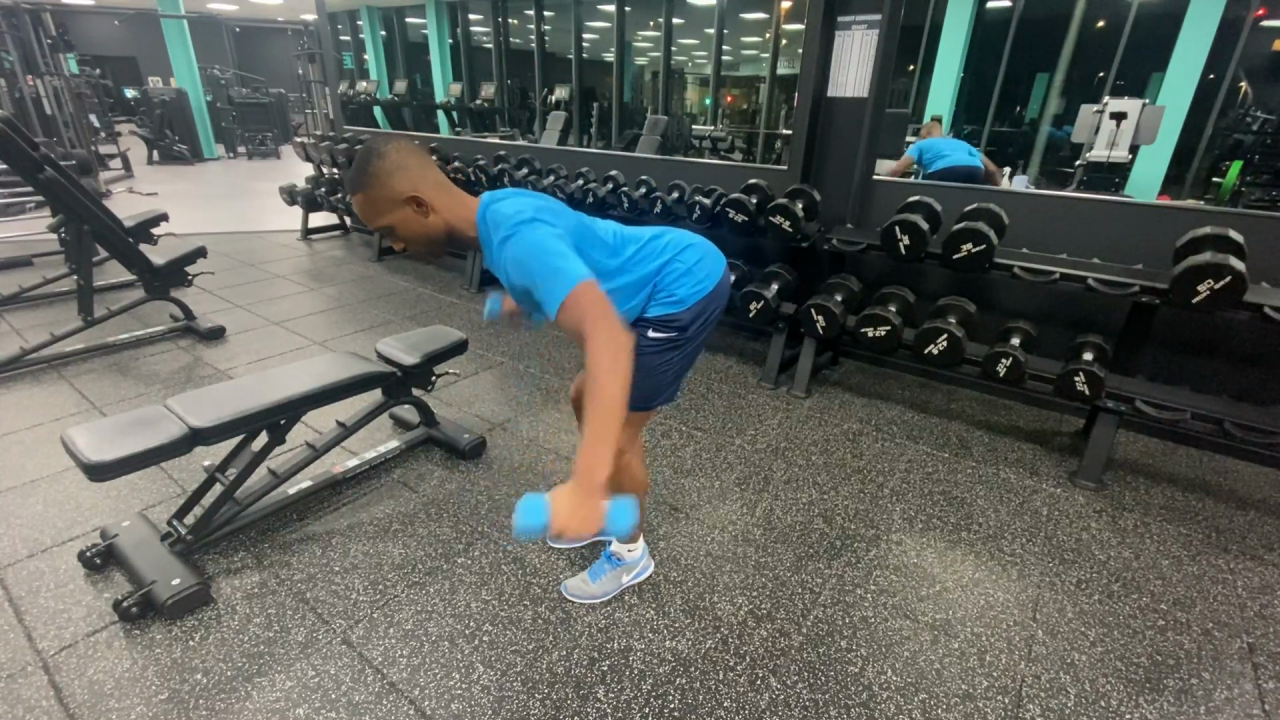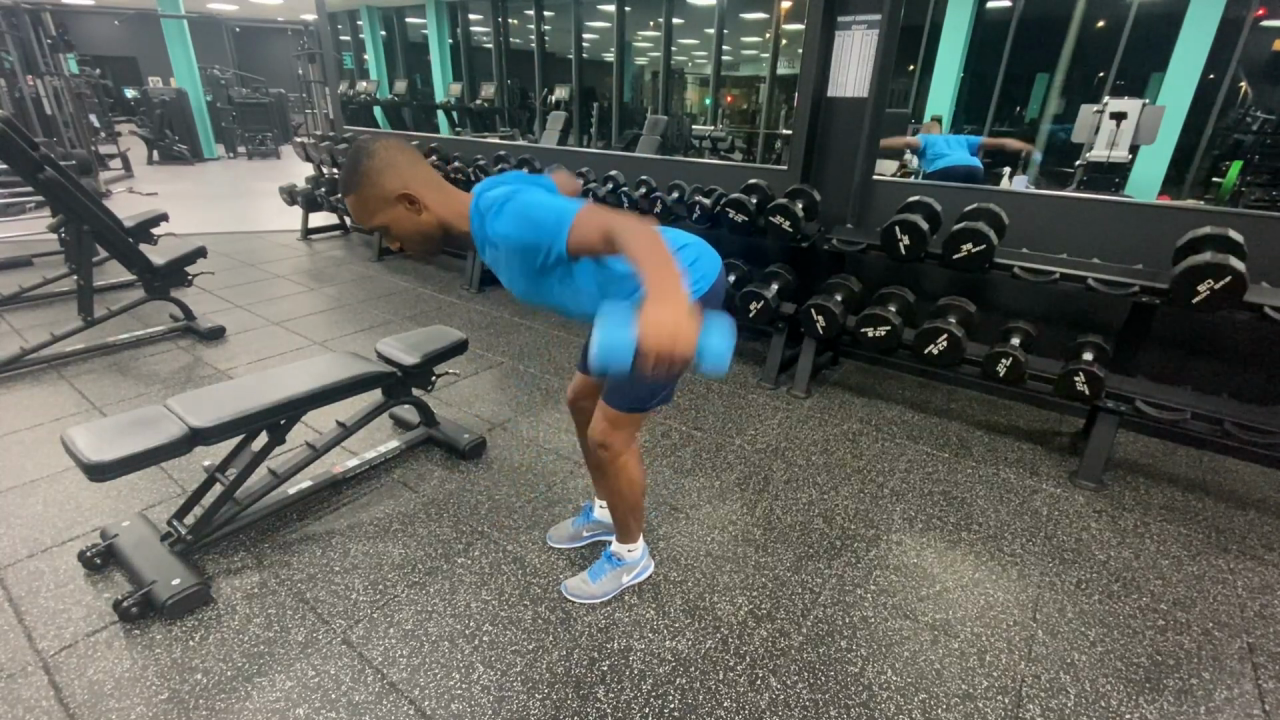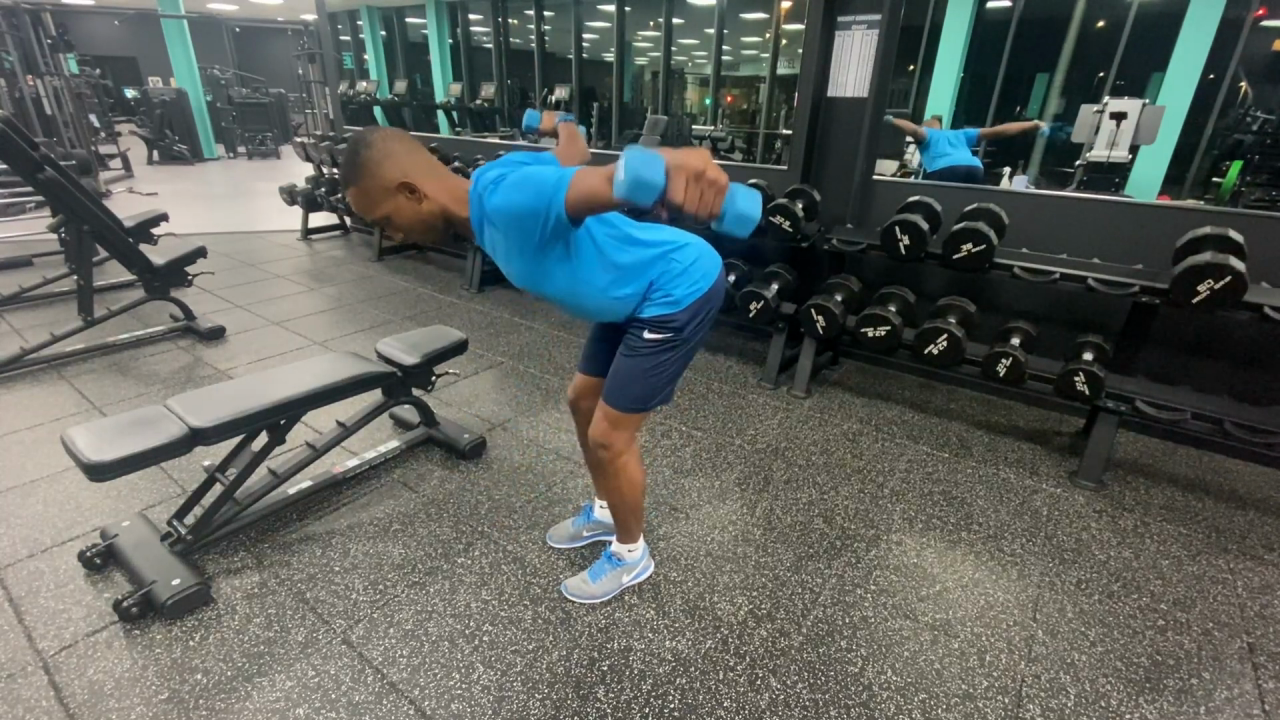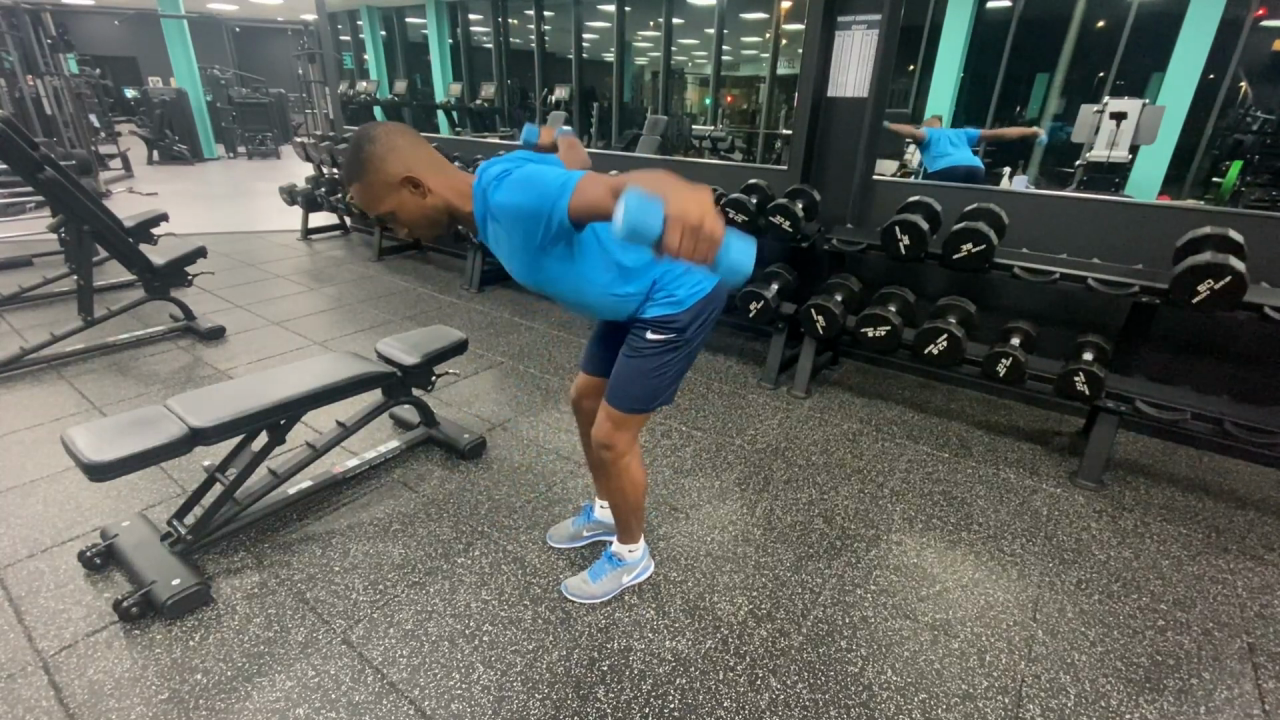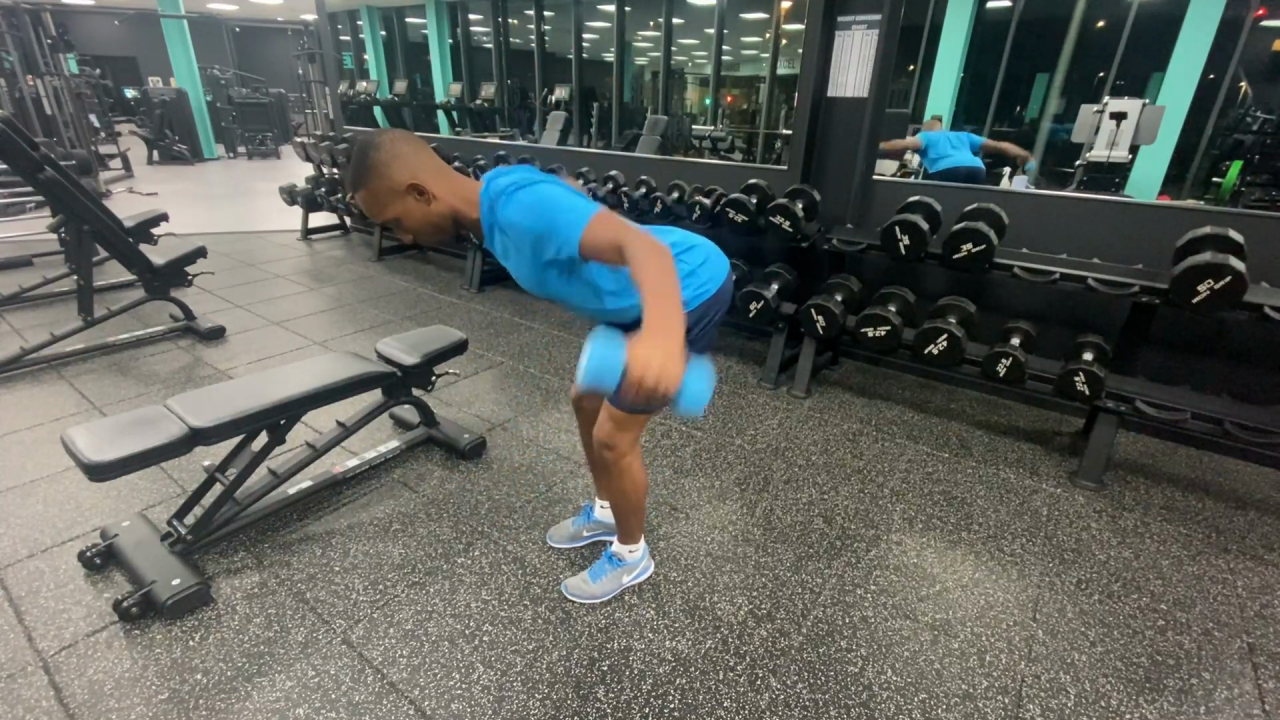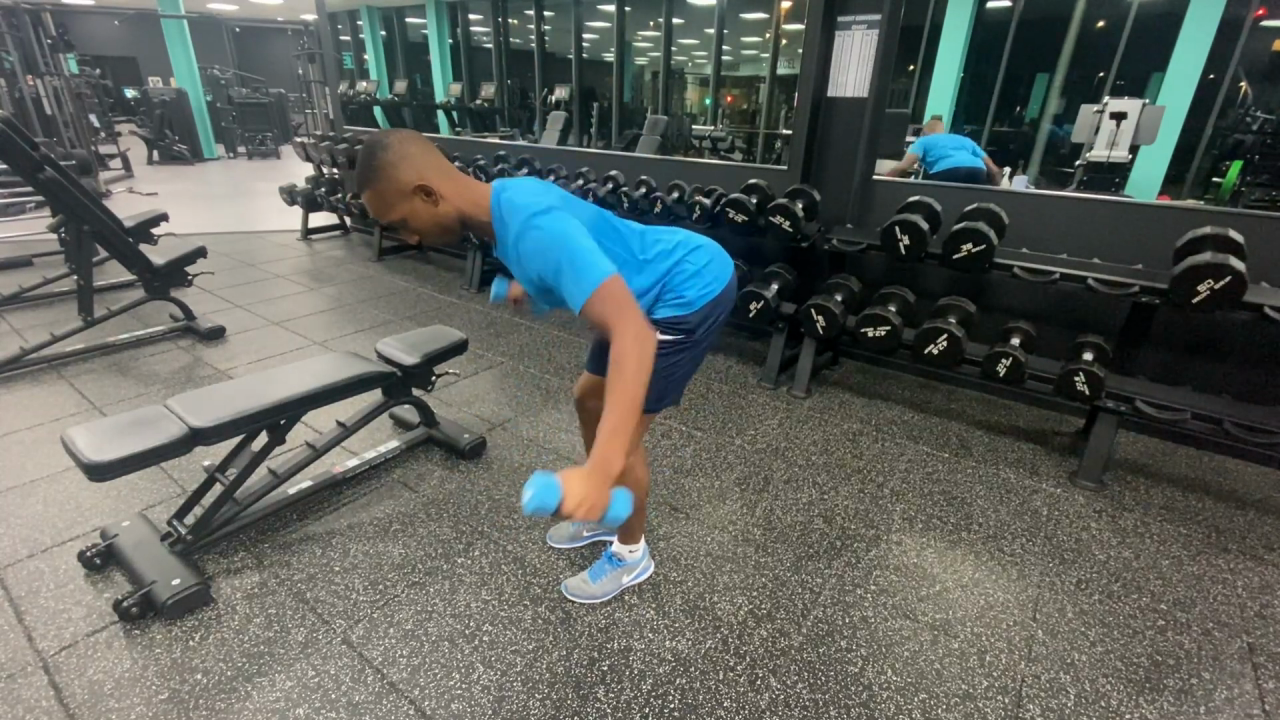
dt=0.2s
person 1, frame 1
left shoulder: (516, 236)
right shoulder: (495, 211)
left elbow: (610, 340)
left wrist: (587, 484)
right wrist: (520, 302)
left hip: (684, 289)
right hip: (649, 285)
left knee: (612, 431)
right knee: (586, 400)
left ankle: (630, 554)
right ankle: (607, 513)
person 1, frame 2
left shoulder: (507, 215)
right shoulder: (488, 202)
left elbow: (629, 232)
right elbow: (564, 184)
left wrist: (666, 305)
right wrist: (552, 180)
left hip: (683, 287)
right hip: (642, 292)
left knee: (610, 435)
right knee: (582, 400)
left ankle: (630, 553)
right ankle: (605, 512)
person 1, frame 3
left shoulder: (506, 196)
right shoulder: (487, 197)
right elbow: (574, 152)
left wrist: (681, 172)
right wrist: (561, 125)
left hip: (679, 289)
right hip: (639, 289)
left knee: (609, 434)
right knee: (583, 400)
left ankle: (630, 553)
right ankle: (605, 511)
person 1, frame 4
left shoulder: (510, 193)
right shoulder: (490, 194)
left elbow: (628, 189)
right elbow: (574, 162)
left wrist: (684, 203)
right wrist: (558, 138)
left hip: (681, 290)
right hip: (640, 291)
left knee: (611, 435)
right knee: (586, 400)
left ankle: (631, 553)
right ankle: (605, 511)
person 1, frame 5
left shoulder: (517, 205)
right shoulder: (494, 196)
left elbow: (642, 247)
right elbow: (569, 191)
left wrist: (663, 344)
left hip: (694, 291)
right hip: (663, 293)
left knee: (613, 435)
right knee: (587, 401)
left ankle: (631, 553)
right ankle: (606, 511)
person 1, frame 6
left shoulder: (532, 227)
right shoulder: (504, 201)
left elbow: (634, 334)
left wrist: (598, 474)
right wrist: (530, 287)
left hip: (692, 290)
right hip: (652, 289)
left knee: (604, 407)
right knee: (589, 398)
left ankle: (631, 554)
right ankle: (606, 514)
